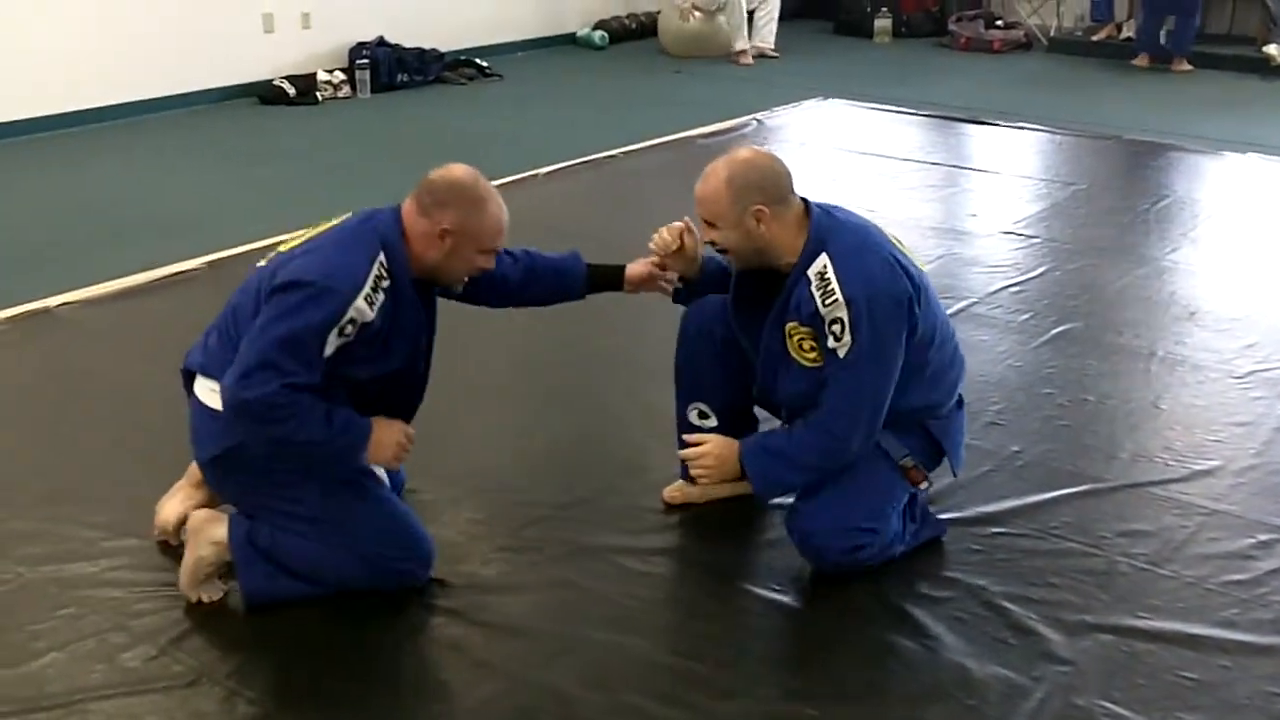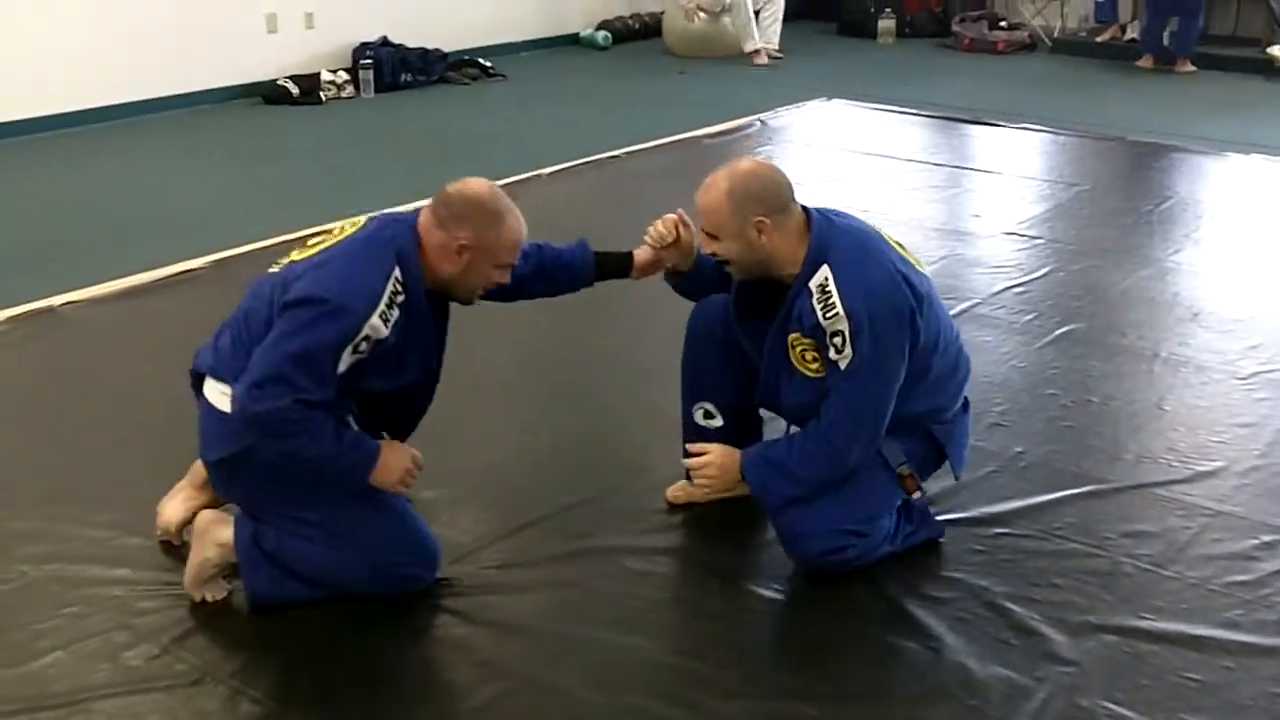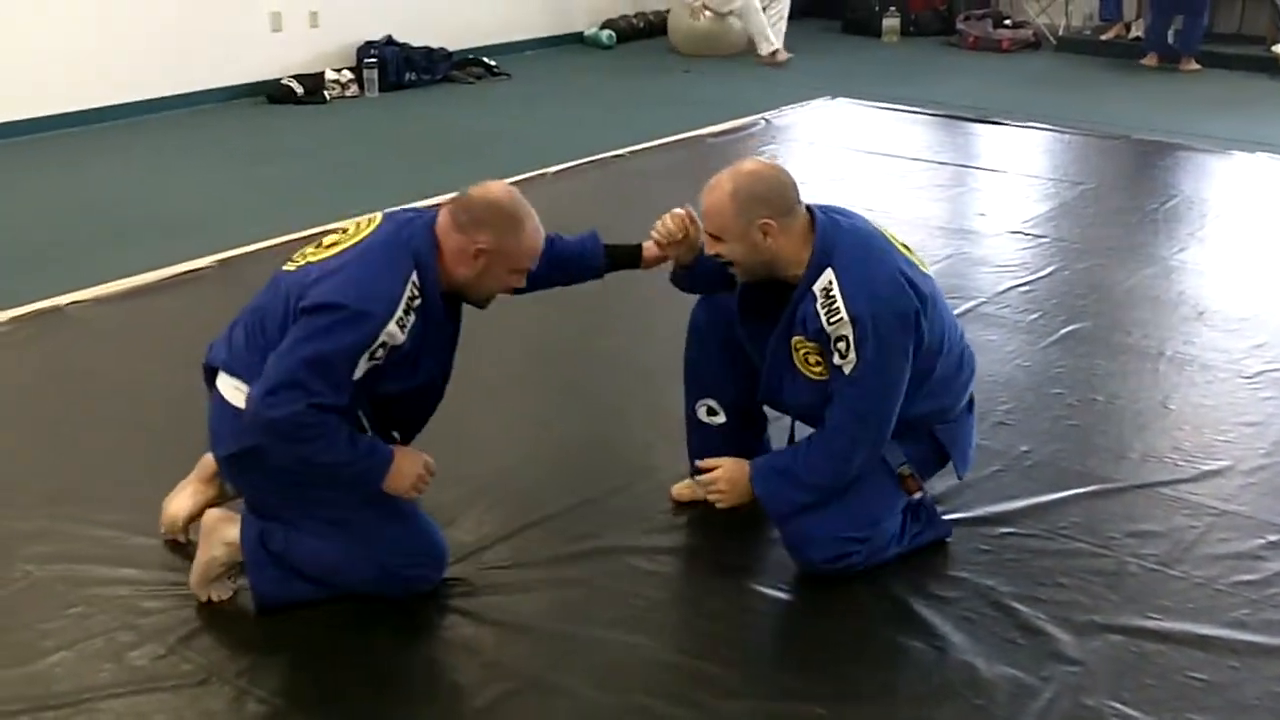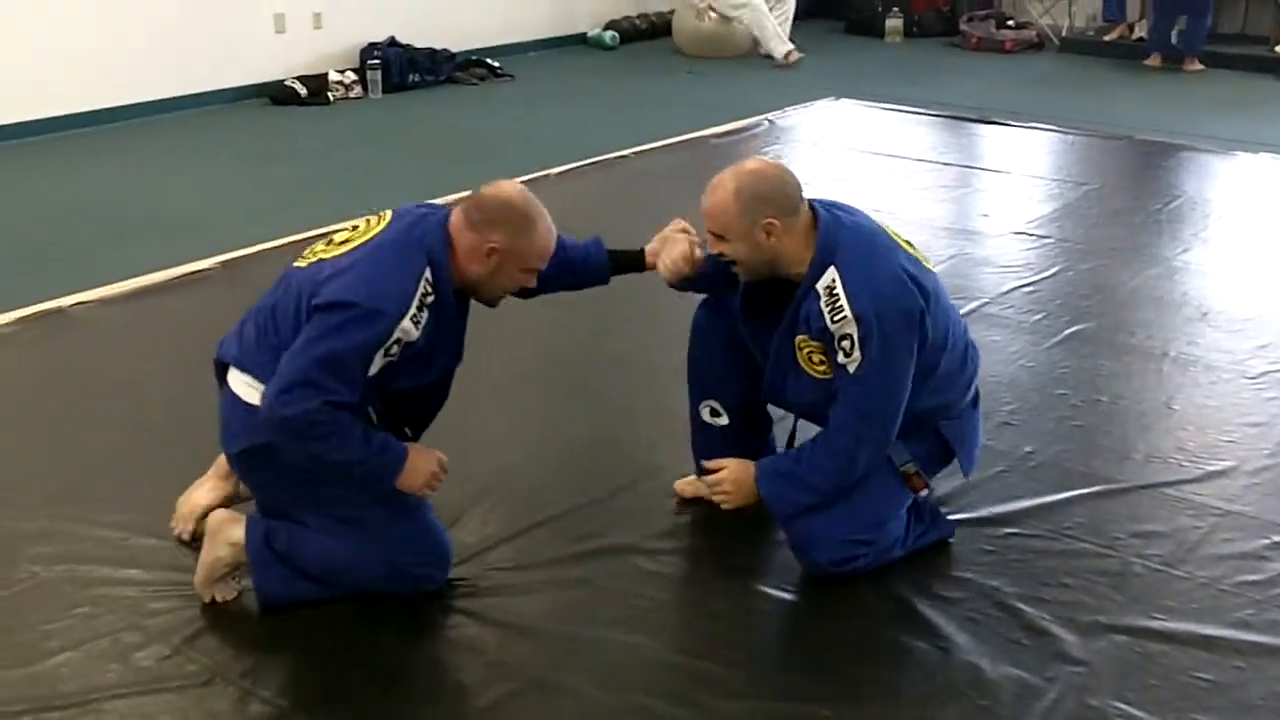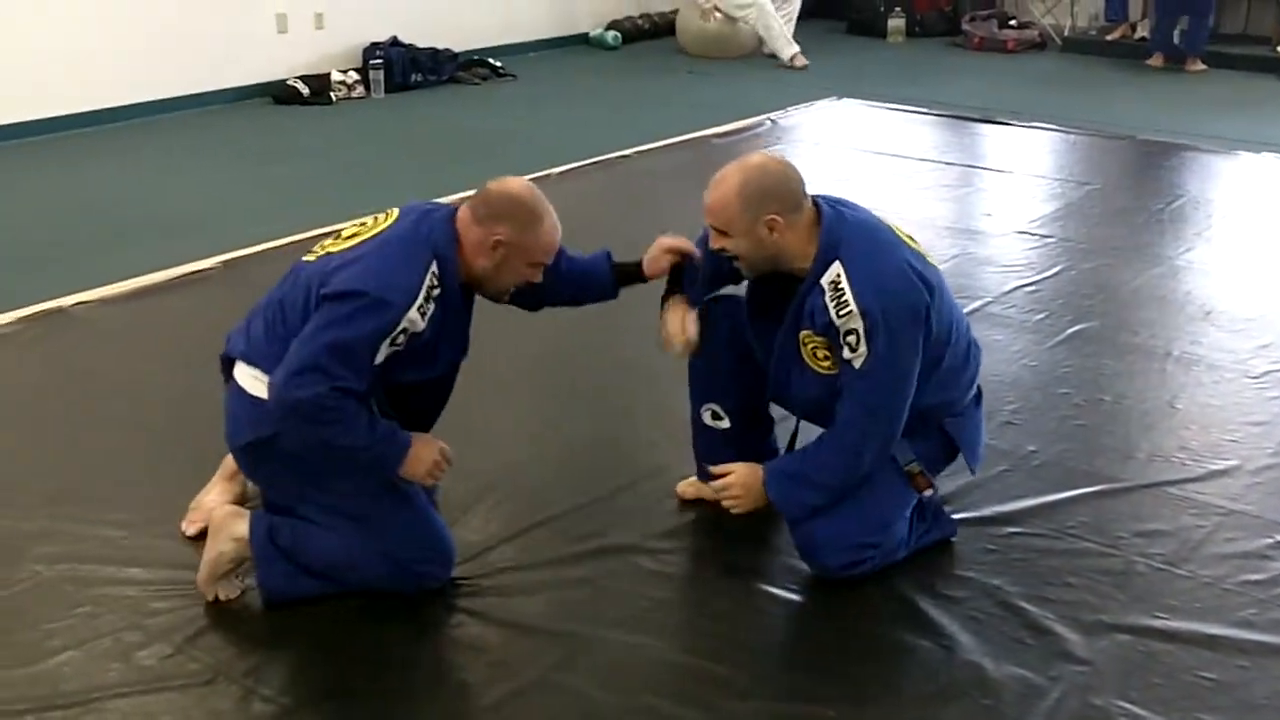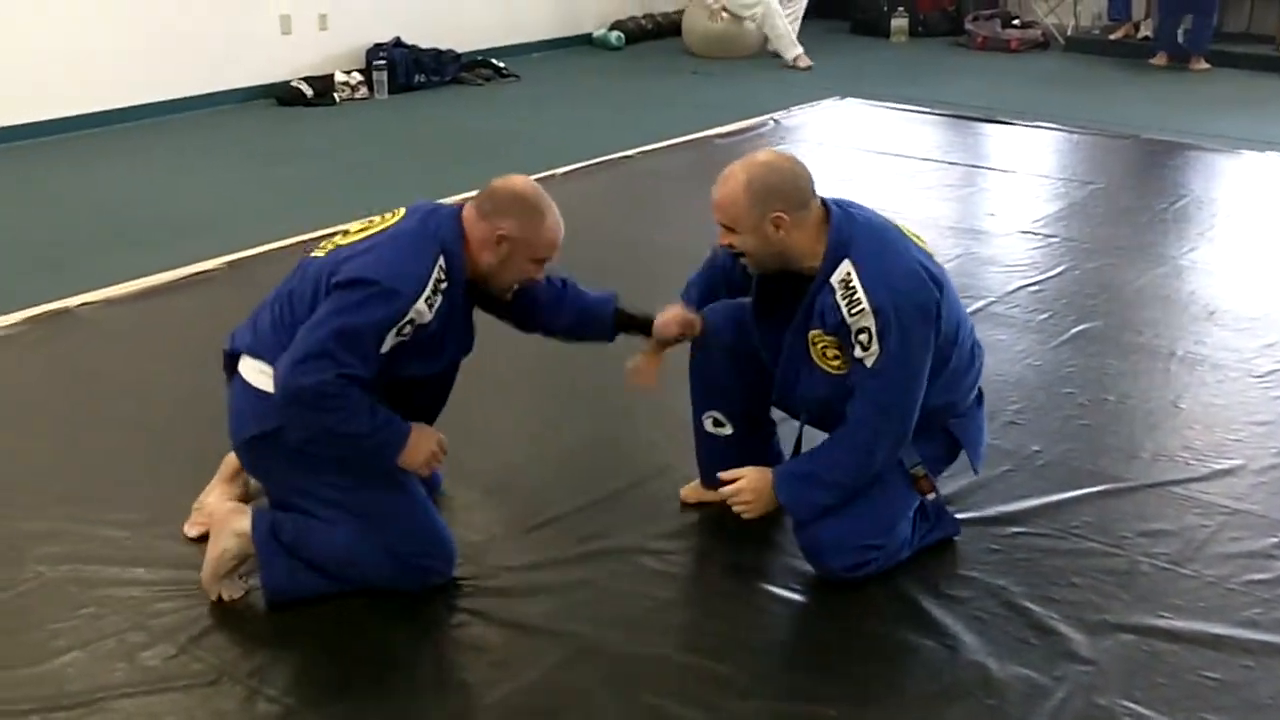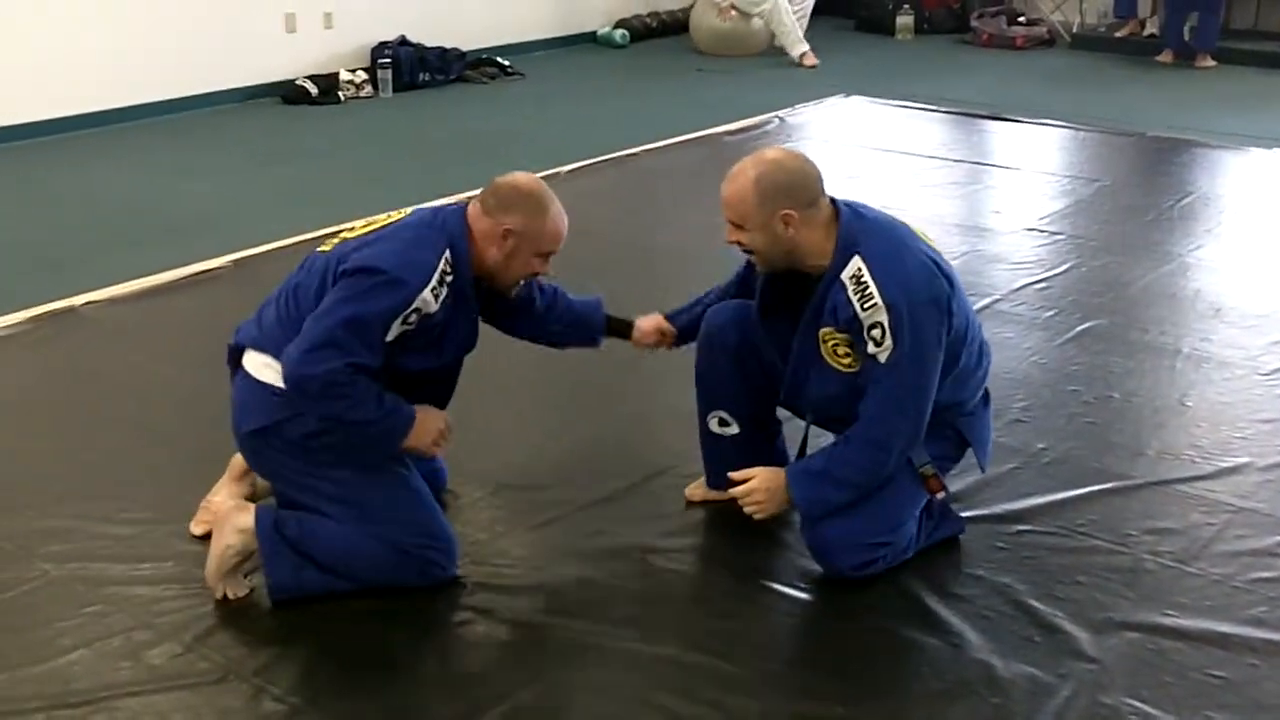
dt=0.1s
person 1, frame 1
left shoulder: (399, 241)
right shoulder: (337, 285)
left elbow: (506, 274)
right elbow: (255, 396)
left wrist: (617, 278)
right wrist: (361, 436)
left hip: (286, 414)
right hip: (249, 430)
left knee: (382, 489)
right knee: (403, 560)
left ankle: (215, 482)
right ankle: (227, 537)
person 1, frame 2
left shoulder: (411, 236)
right shoulder: (350, 298)
left elbow: (524, 262)
right elbow: (269, 408)
left wrist: (623, 263)
right wrist: (368, 458)
left hip: (293, 402)
right hip: (256, 426)
left knee: (384, 492)
right knee: (408, 562)
left ankle: (218, 482)
right ankle: (233, 541)
person 1, frame 3
left shoulder: (424, 234)
right shoulder: (368, 302)
left elbow: (531, 260)
right elbow: (282, 415)
left wrist: (631, 256)
right wrist: (381, 465)
left hip: (299, 405)
right hip: (266, 427)
left knee: (392, 499)
right knee: (414, 563)
left ankle: (225, 475)
right ankle: (239, 538)
person 1, frame 4
left shoulder: (433, 229)
right shoulder: (380, 299)
left elbow: (541, 264)
right elbow: (296, 413)
left wrist: (635, 259)
right wrist: (393, 461)
left hip: (307, 398)
right hip: (276, 421)
left knee: (404, 497)
right knee: (420, 563)
left ankle: (241, 477)
right ankle: (244, 539)
person 1, frame 5
left shoulder: (441, 227)
right shoulder: (387, 291)
left elbow: (545, 276)
right elbow: (304, 400)
left wrist: (636, 271)
right wrist: (398, 452)
left hip: (315, 389)
right hip: (282, 413)
left knee: (414, 490)
right knee: (423, 561)
left ankle: (251, 475)
right ankle: (248, 533)
person 1, frame 6
left shoulder: (446, 231)
right shoulder: (398, 281)
left elbow: (538, 301)
right elbow: (308, 382)
left wrist: (642, 325)
right wrist: (397, 439)
left hip: (306, 394)
right hip: (287, 409)
left knee: (418, 484)
right knee: (424, 559)
left ankle: (254, 470)
right ankle: (253, 532)
person 1, frame 7
left shoulder: (452, 234)
right shoulder: (404, 273)
left elbow: (532, 308)
right elbow: (315, 373)
left wrist: (625, 329)
right wrist: (403, 425)
left hip: (309, 388)
right hip: (289, 403)
left knee: (426, 485)
right knee: (425, 557)
left ankle: (261, 468)
right ankle: (255, 529)
person 2, frame 1
left shoulder: (861, 286)
right shoulder: (779, 236)
left elbow: (844, 428)
right elbow: (738, 291)
left wrist: (746, 460)
right wrist: (692, 269)
left hip: (893, 420)
left knee: (824, 537)
right knee: (706, 320)
left ankle: (905, 512)
right ankle: (722, 474)
person 2, frame 2
left shoulder: (863, 297)
right shoulder: (792, 231)
left elbow: (849, 434)
right elbow: (728, 276)
left wrist: (749, 469)
right wrist: (684, 261)
left hip: (901, 423)
right hip: (822, 391)
left knee: (809, 536)
right knee: (713, 320)
left ankle: (902, 512)
right ankle: (717, 477)
person 2, frame 3
left shoulder: (867, 300)
right shoulder: (799, 231)
left elbow: (853, 440)
right elbow: (727, 275)
left wrist: (757, 481)
right wrist: (687, 256)
left hip: (905, 423)
right hip: (828, 391)
left knee: (815, 542)
right knee: (715, 318)
left ankle: (910, 515)
right ankle: (721, 474)
person 2, frame 4
left shoulder: (870, 298)
right shoulder: (800, 224)
left elbow: (860, 436)
right elbow: (718, 260)
left wrist: (765, 483)
right wrist: (685, 264)
left hip: (910, 419)
right hip: (831, 387)
left knee: (822, 544)
right knee: (717, 322)
left ankle: (912, 513)
right ankle: (730, 472)
person 2, frame 5
left shoulder: (875, 293)
right shoulder: (803, 221)
left elbow: (865, 434)
right elbow: (712, 252)
left wrist: (772, 486)
right wrist: (680, 298)
left hip: (913, 417)
right hip: (835, 385)
left knee: (830, 547)
right knee: (718, 323)
left ankle: (918, 514)
right ankle: (733, 470)
person 2, frame 6
left shoulder: (885, 292)
right shoulder: (802, 229)
left elbow: (876, 433)
right elbow: (729, 270)
left wrist: (782, 487)
left hip: (915, 421)
right hip: (835, 389)
left knee: (833, 548)
right knee: (720, 328)
left ankle: (917, 510)
right ankle: (735, 474)
person 2, frame 7
left shoulder: (896, 289)
right shoulder: (804, 230)
left elbow: (889, 431)
right elbow: (746, 287)
left wrist: (795, 488)
right wrist: (674, 326)
left hip: (922, 419)
right hip: (841, 388)
left knee: (841, 546)
right knee: (725, 329)
left ankle: (925, 508)
right ankle: (742, 472)
